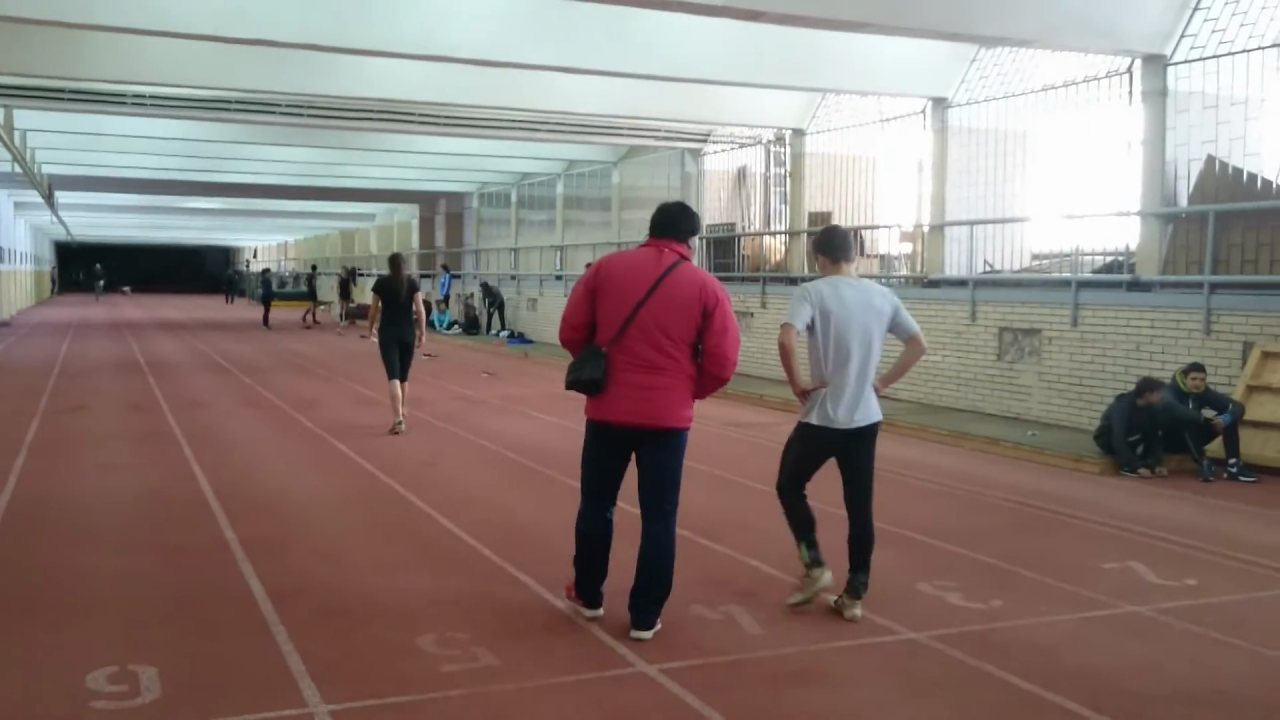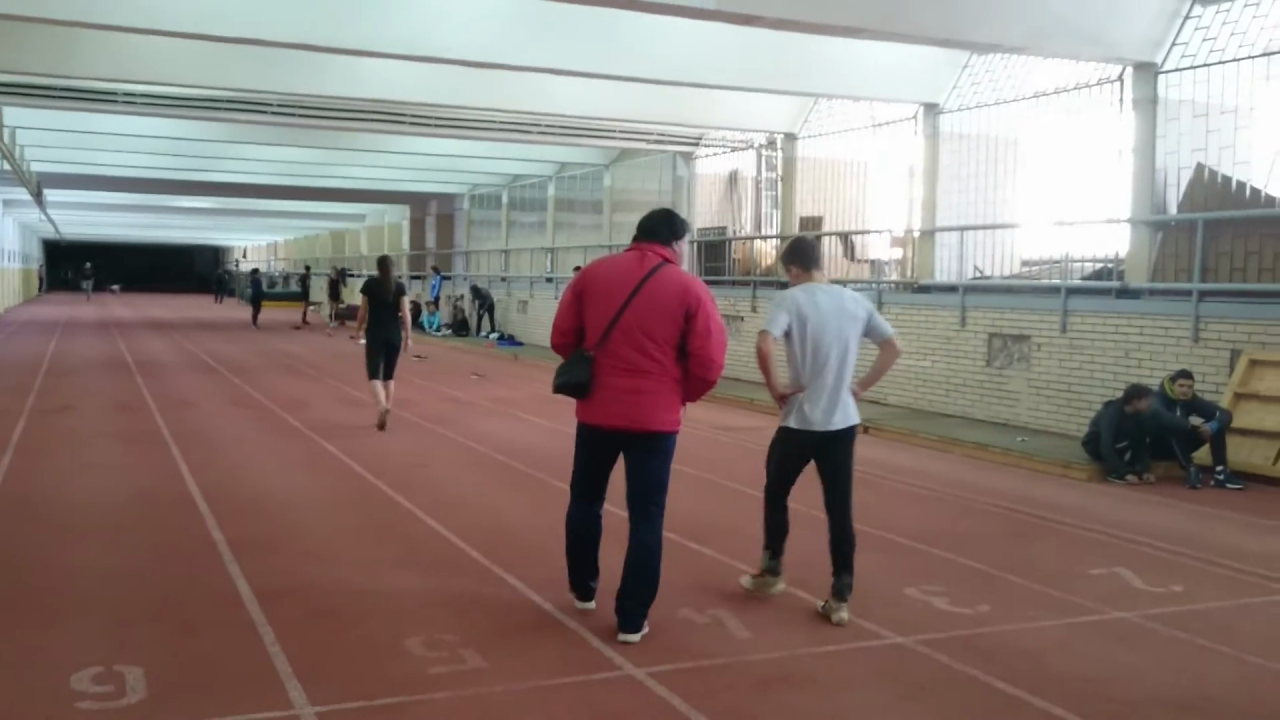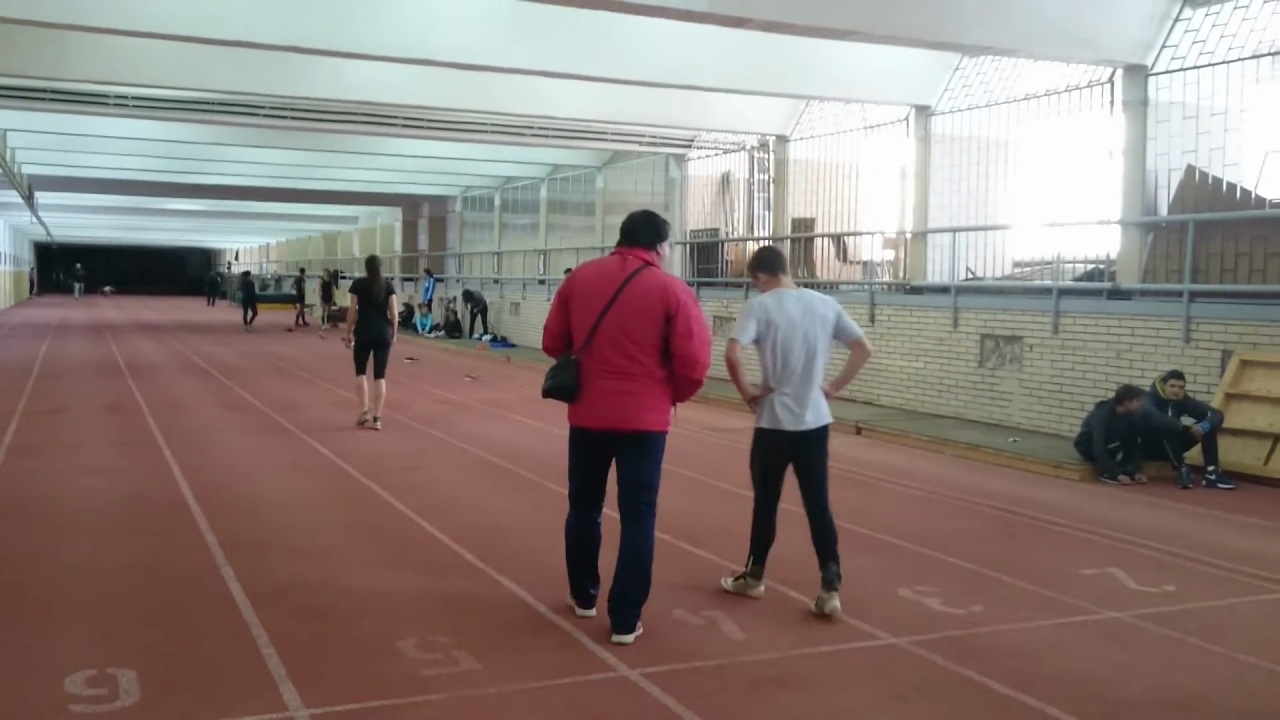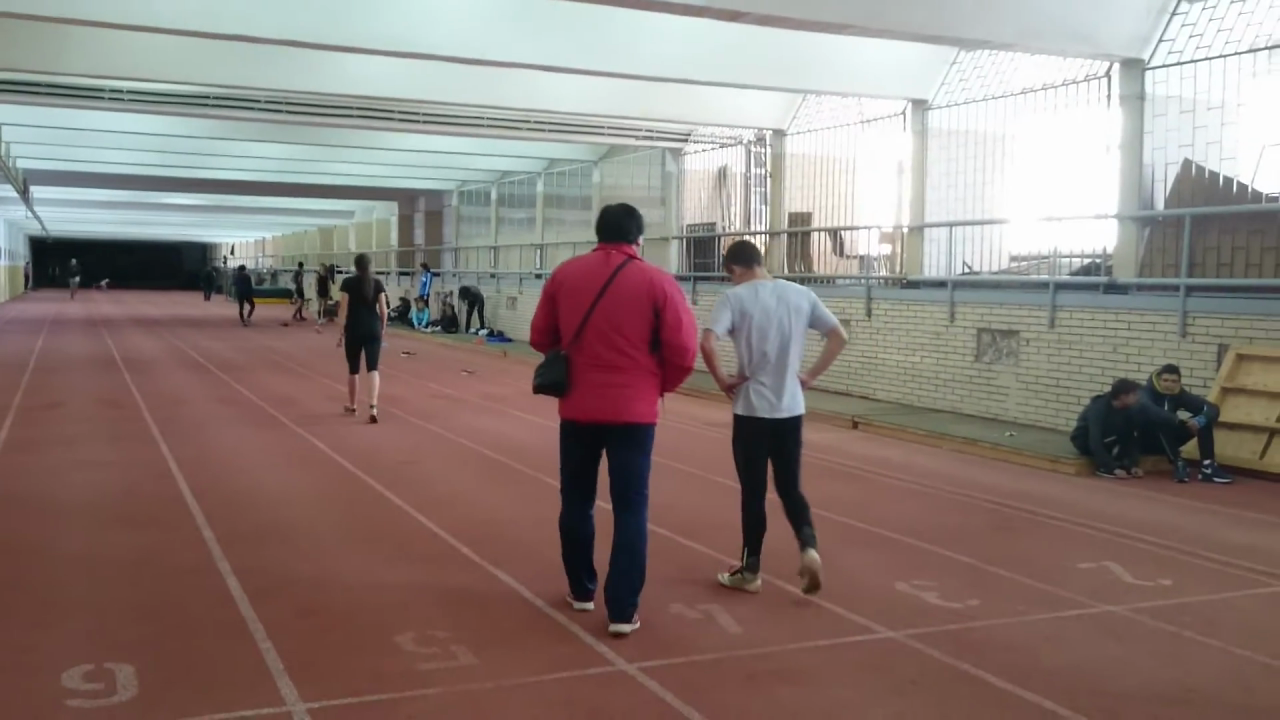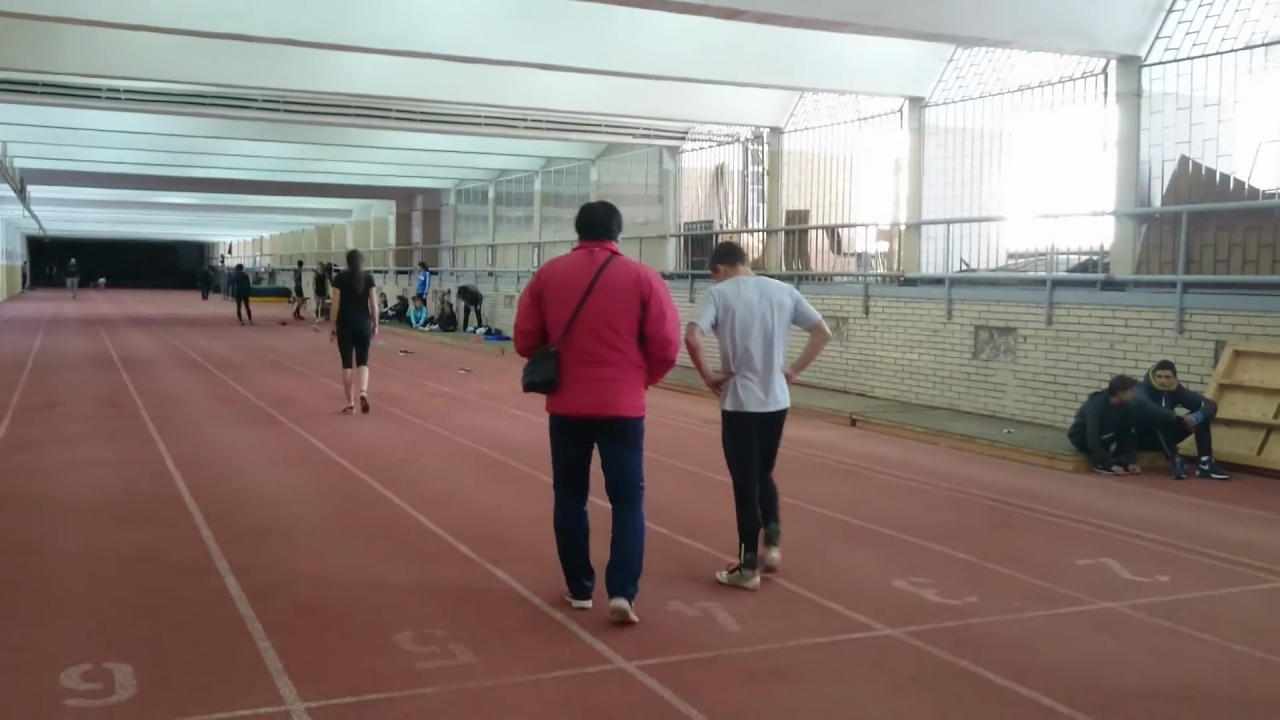
dt=0.2s
person 1, frame 1
left shoulder: (606, 268)
right shoulder: (706, 286)
left elbow: (571, 333)
right elbow: (721, 364)
left hip: (607, 409)
right hip: (668, 415)
left knee: (596, 503)
right knee: (659, 515)
left ankle: (589, 595)
right ankle: (645, 616)
person 1, frame 2
left shoulder: (594, 273)
right shoulder: (690, 289)
left elbow: (562, 339)
right elbow: (708, 367)
right wrist: (679, 396)
left hip: (596, 411)
right hip: (656, 418)
left knee: (585, 502)
right knee: (646, 517)
left ankle: (583, 589)
right ankle: (631, 619)
person 1, frame 3
left shoulder: (579, 278)
right shoulder: (671, 290)
left elbow: (554, 343)
right elbow: (693, 366)
right wrist: (670, 396)
left hip: (587, 413)
right hip: (644, 419)
left knee: (583, 508)
right knee: (638, 517)
left ankle: (584, 596)
right ankle: (625, 619)
person 1, frame 4
left shoulder: (564, 274)
right shoulder: (657, 282)
left elbow: (542, 339)
right elbow: (682, 354)
right wrist: (658, 386)
left hip: (577, 407)
right hip: (633, 410)
left knee: (576, 502)
right knee: (631, 508)
left ankle: (582, 591)
right ankle: (622, 610)
person 1, frame 5
left shoulder: (548, 274)
right shoulder: (642, 277)
left elbow: (525, 341)
right elbow: (665, 347)
left hip: (566, 402)
right hip: (623, 404)
left knee: (570, 497)
right knee: (627, 498)
left ankle: (580, 588)
right ankle: (621, 589)
person 2, frame 1
left shoulder: (814, 292)
right shoulder: (883, 295)
left elbow: (787, 340)
right elbow: (918, 345)
left wrist: (797, 383)
right wrist: (883, 381)
left hip: (822, 417)
right hip: (865, 418)
left knee: (789, 487)
right knee: (860, 507)
left ankle: (816, 568)
right ankle: (854, 595)
person 2, frame 2
left shoulder: (790, 299)
right shoulder: (857, 301)
left elbow: (764, 346)
right elbow: (893, 348)
left wrist: (774, 388)
right wrist: (861, 386)
left hip: (800, 421)
right hip: (843, 421)
left knee: (776, 495)
right knee: (840, 510)
left ankle: (771, 573)
right ankle: (840, 599)
person 2, frame 3
left shoulder: (759, 306)
right shoulder: (825, 304)
left elbow: (732, 353)
right elbow: (864, 348)
left wrist: (745, 390)
right wrist: (834, 386)
left hip: (774, 422)
right hip: (816, 421)
left knee: (766, 501)
right knee: (818, 505)
left ankle: (753, 577)
right ankle: (830, 588)
person 2, frame 4
left shoulder: (734, 297)
right shoulder: (801, 294)
left elbow: (706, 343)
right elbow: (839, 337)
left wrist: (722, 379)
right wrist: (810, 374)
left hip: (752, 409)
right hip: (792, 409)
left knee: (754, 490)
right knee: (789, 486)
left ankle: (750, 571)
right ankle: (808, 548)
person 2, frame 5
left shoulder: (719, 294)
right shoulder: (784, 291)
left elbow: (692, 337)
right elbow: (822, 332)
left wrist: (708, 375)
right wrist: (794, 369)
left hip: (740, 404)
right hip: (777, 401)
left knee: (746, 485)
right knee: (763, 478)
left ankle: (749, 567)
right ankle: (771, 546)
person 3, frame 1
left shoulder: (381, 283)
right shoulder: (412, 283)
left elbow: (374, 310)
right elbow: (420, 310)
left wrist: (371, 328)
right wrist: (422, 333)
left hip: (388, 334)
right hip: (408, 334)
left knee: (393, 377)
right knee: (404, 376)
left ankle: (398, 419)
right ankle: (400, 415)
person 3, frame 2
left shoulder: (369, 284)
right shoulder: (399, 286)
left elbow: (363, 311)
right elbow: (405, 313)
left wrist: (359, 330)
right wrist: (408, 336)
left hip: (374, 334)
right hip: (394, 335)
left knee: (374, 376)
right knee: (388, 376)
left ankle: (383, 405)
right ankle: (385, 413)
person 3, frame 3
left shoulder: (358, 284)
right shoulder: (388, 285)
left elbow: (352, 311)
right elbow: (393, 312)
left wrist: (349, 333)
right wrist: (393, 333)
left hip: (363, 333)
right hip: (383, 333)
left knee: (360, 372)
right knee: (380, 376)
left ankle: (365, 410)
right ankle: (377, 417)
person 3, frame 4
left shoulder: (348, 282)
right shoulder: (377, 283)
left elbow: (343, 309)
right elbow: (383, 310)
left wrist: (340, 332)
right wrist: (382, 328)
left hip: (353, 330)
right hip: (373, 329)
left knee: (353, 369)
right knee: (373, 368)
left ankle: (352, 406)
right ankle: (372, 406)
person 3, frame 5
left shoulder: (340, 278)
right shoulder: (368, 278)
left elbow: (335, 304)
right elbow: (373, 304)
left wrist: (333, 326)
right wrist: (375, 325)
left hip: (345, 325)
right hip: (364, 324)
left knee: (347, 364)
right knee: (362, 363)
left ankle: (350, 404)
right ankle: (363, 392)
